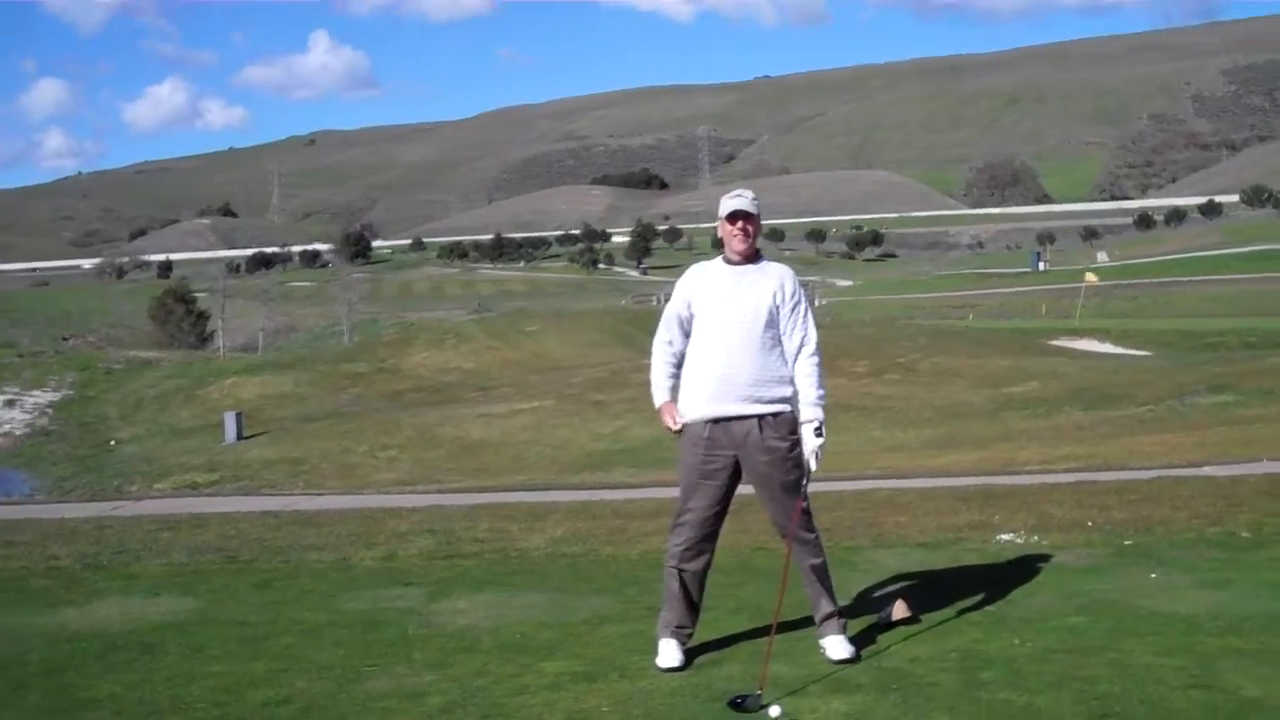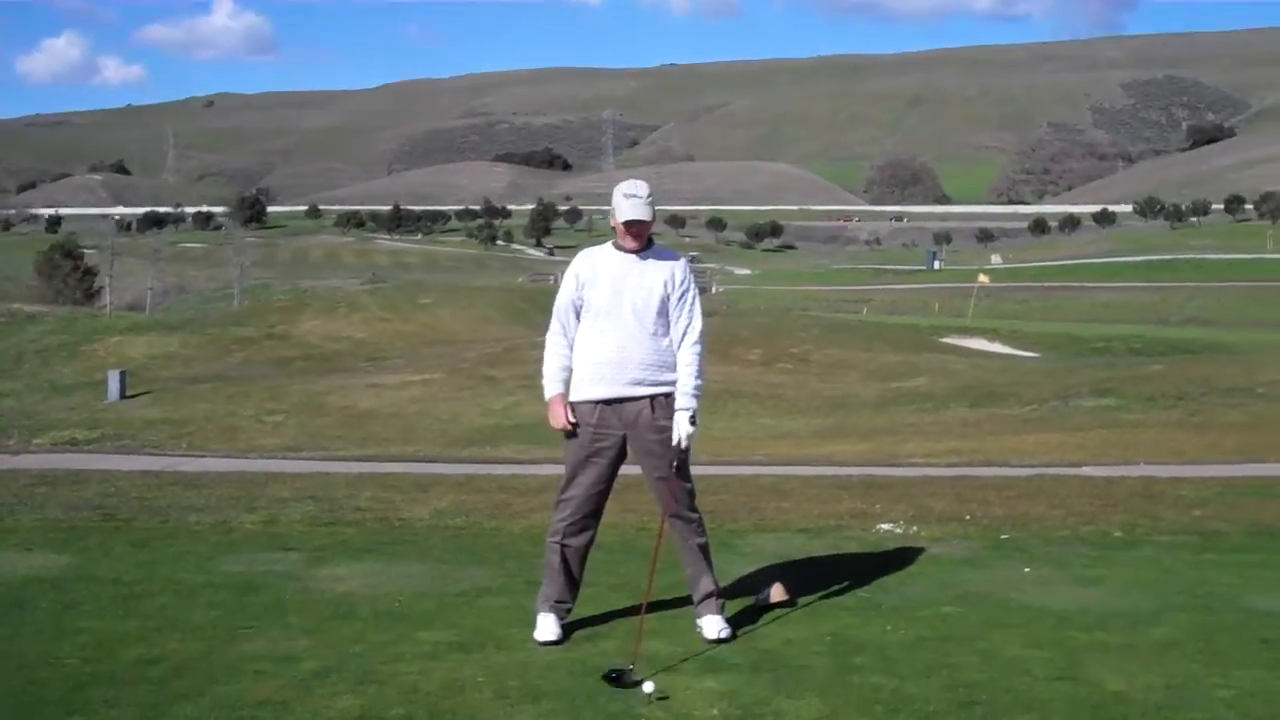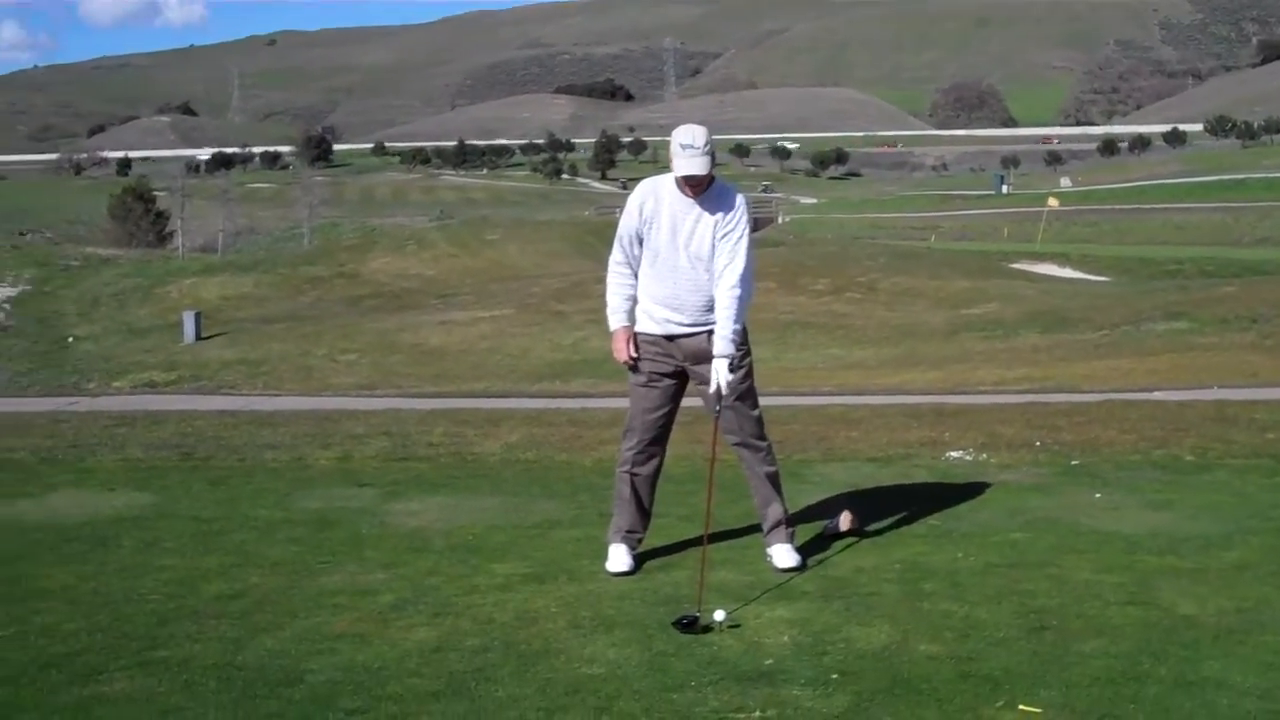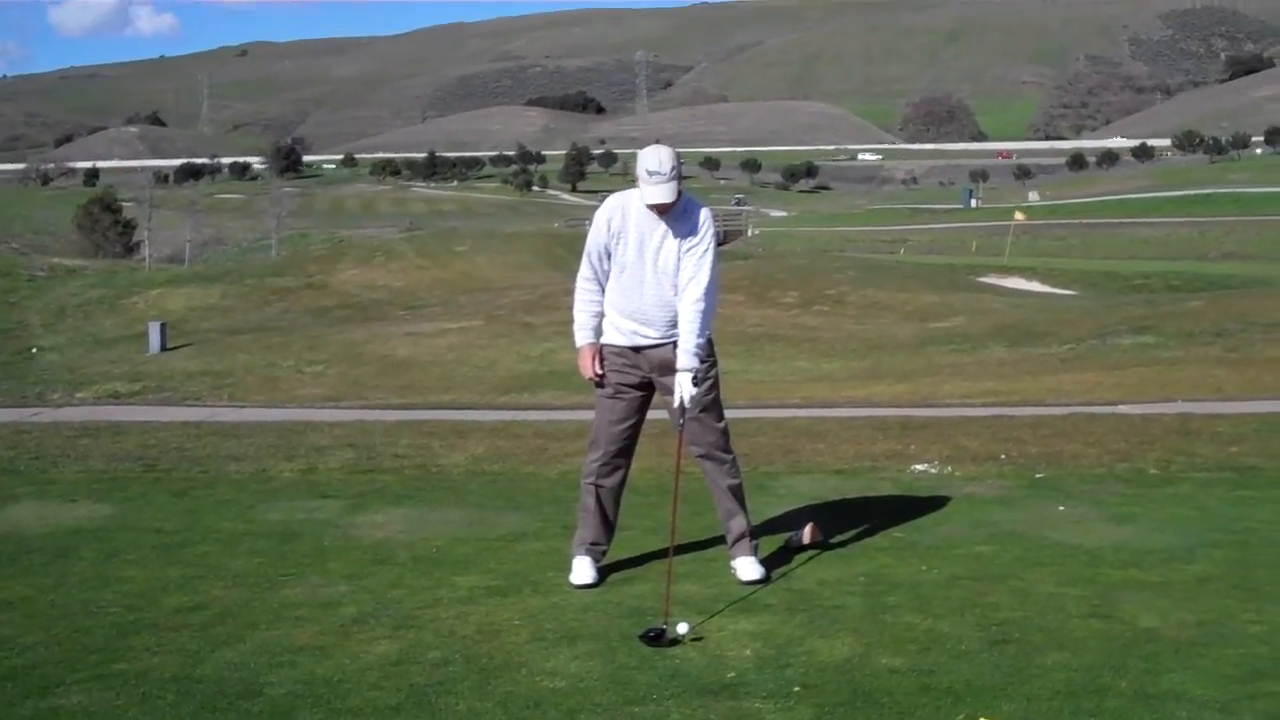
dt=1s
person 1, frame 1
left shoulder: (781, 279)
right shoulder: (696, 278)
left elbow: (804, 352)
right elbow: (668, 342)
left wrist: (812, 415)
right wrist: (663, 398)
left hip: (772, 423)
right hip: (704, 425)
left knee: (798, 527)
right knee: (691, 532)
left ankle: (830, 625)
right ankle: (673, 633)
person 1, frame 2
left shoulder: (674, 267)
right shoulder: (586, 264)
left elbow: (688, 340)
right elbow: (560, 334)
left wrist: (685, 405)
right wrist: (554, 392)
left hip: (658, 404)
right hip: (594, 406)
left knee: (681, 508)
right knee: (574, 510)
left ankle: (708, 606)
right ankle: (551, 608)
person 1, frame 3
left shoulder: (731, 204)
right shoulder: (646, 195)
left elbow: (732, 281)
right elbow: (623, 263)
left wrist: (723, 352)
right wrist: (620, 322)
left hip: (715, 338)
right hip: (655, 338)
left knee: (749, 436)
right knee: (640, 440)
left ankle: (779, 535)
right ankle: (623, 539)
person 1, frame 4
left shoulder: (698, 218)
right shoulder: (614, 211)
left elbow: (696, 293)
right elbow: (591, 278)
left wrist: (687, 364)
right wrist: (586, 338)
left hip: (682, 348)
right hip: (622, 349)
left knee: (714, 447)
right knee: (606, 452)
left ankle: (742, 547)
right ankle: (587, 551)
